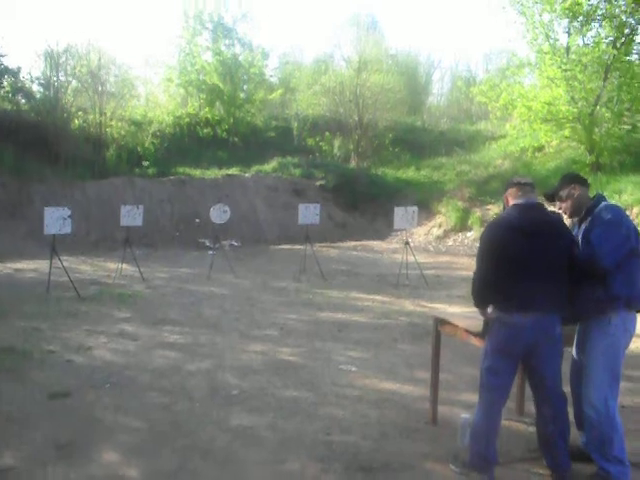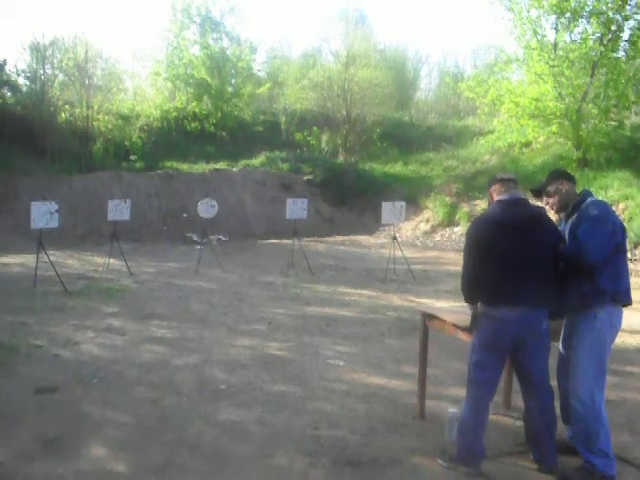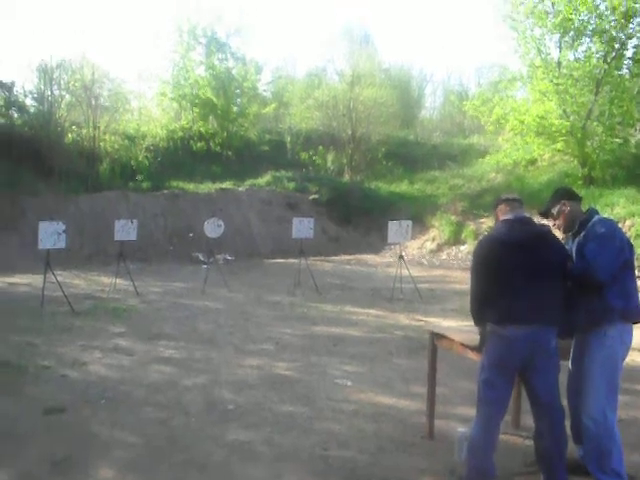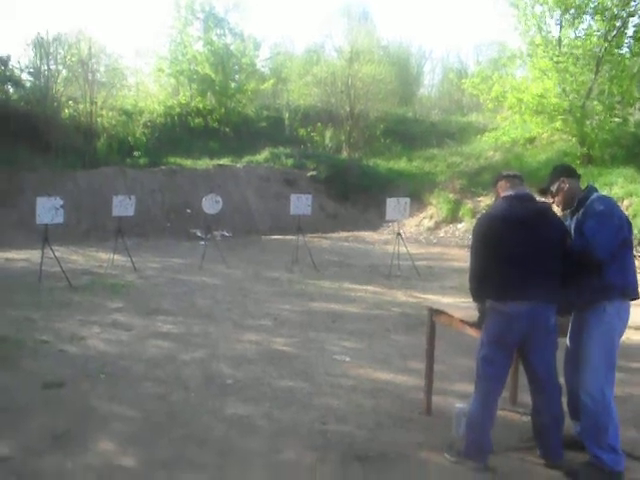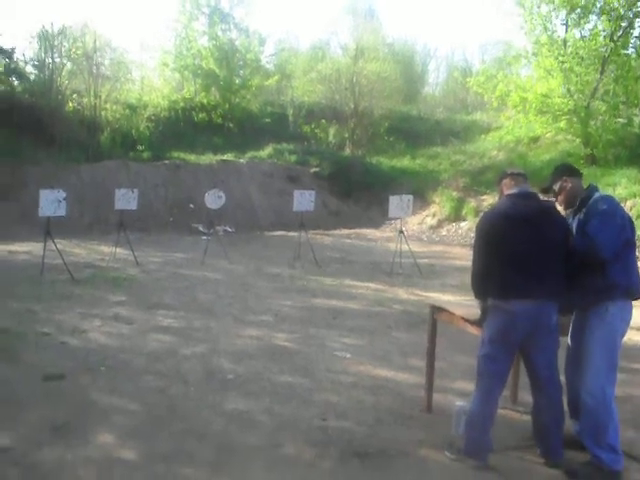
dt=0.3s
person 1, frame 1
left shoulder: (610, 217)
right shoulder: (584, 222)
left elbow: (599, 260)
right elbow: (583, 261)
left hip: (611, 315)
right hip: (592, 313)
left knee: (598, 395)
right knee: (582, 384)
right ankle: (591, 447)
person 1, frame 2
left shoulder: (597, 212)
right shoulder: (570, 217)
left elbow: (585, 256)
right elbow: (568, 256)
left hip: (598, 309)
right hip: (580, 308)
left knee: (584, 389)
right knee: (568, 379)
right ankle: (577, 440)
person 1, frame 3
left shoulder: (603, 230)
right shoulder: (577, 236)
left elbow: (594, 272)
left hip: (608, 327)
right hip: (589, 326)
left knee: (596, 407)
right knee: (579, 397)
person 1, frame 4
left shoulder: (601, 207)
right shoulder: (577, 213)
left elbow: (593, 250)
left hip: (607, 303)
right hip: (587, 303)
left knee: (594, 383)
right knee: (576, 373)
right ankle: (586, 436)
person 1, frame 5
left shoulder: (604, 207)
right shoulder: (579, 212)
left elbow: (598, 250)
left hip: (609, 303)
right hip: (588, 302)
left knee: (595, 382)
right knee: (577, 372)
right ankle: (585, 434)
person 2, frame 1
left shoulder: (498, 228)
right shoulder: (560, 229)
left elbow: (483, 276)
right elbow: (571, 274)
left wrist: (483, 306)
right wrist: (557, 309)
left hip: (510, 320)
right hip: (549, 321)
left knee: (492, 392)
right knee: (551, 394)
person 2, frame 2
left shoulder: (483, 223)
right shoulder: (546, 223)
left elbow: (471, 272)
right elbow: (557, 268)
left wrist: (474, 302)
right wrist: (543, 304)
left hip: (497, 314)
right hip: (535, 315)
left knee: (480, 387)
right knee: (538, 388)
left ankle: (467, 455)
right ankle: (547, 458)
person 2, frame 3
left shoulder: (490, 243)
right shoulder: (553, 243)
left elbow: (479, 292)
right elbow: (563, 288)
left wrist: (482, 323)
right wrist: (553, 324)
left hip: (505, 333)
right hip: (544, 333)
left knee: (490, 405)
right knee: (548, 406)
person 2, frame 4
left shoulder: (489, 220)
right shoulder: (552, 220)
left elbow: (478, 268)
right elbow: (564, 264)
left wrist: (480, 299)
right wrist: (551, 300)
left hip: (505, 309)
right hip: (543, 309)
left knee: (488, 382)
right knee: (546, 383)
left ankle: (475, 449)
right ankle: (553, 452)
person 2, frame 5
left shoulder: (494, 217)
right shoulder: (555, 218)
left elbow: (481, 265)
right elbow: (566, 263)
left wrist: (483, 297)
right wrist: (553, 297)
left hip: (507, 307)
right hip: (545, 308)
left knee: (490, 379)
right knee: (547, 381)
left ankle: (474, 447)
right ankle: (553, 451)
